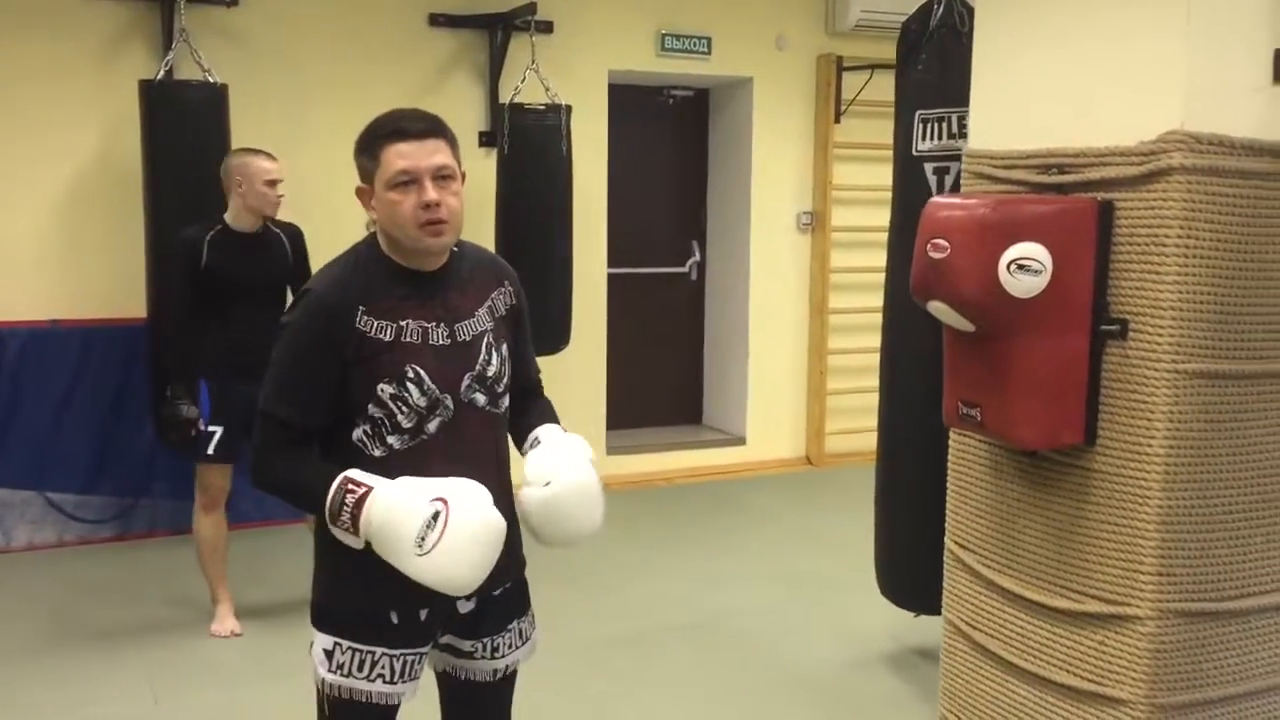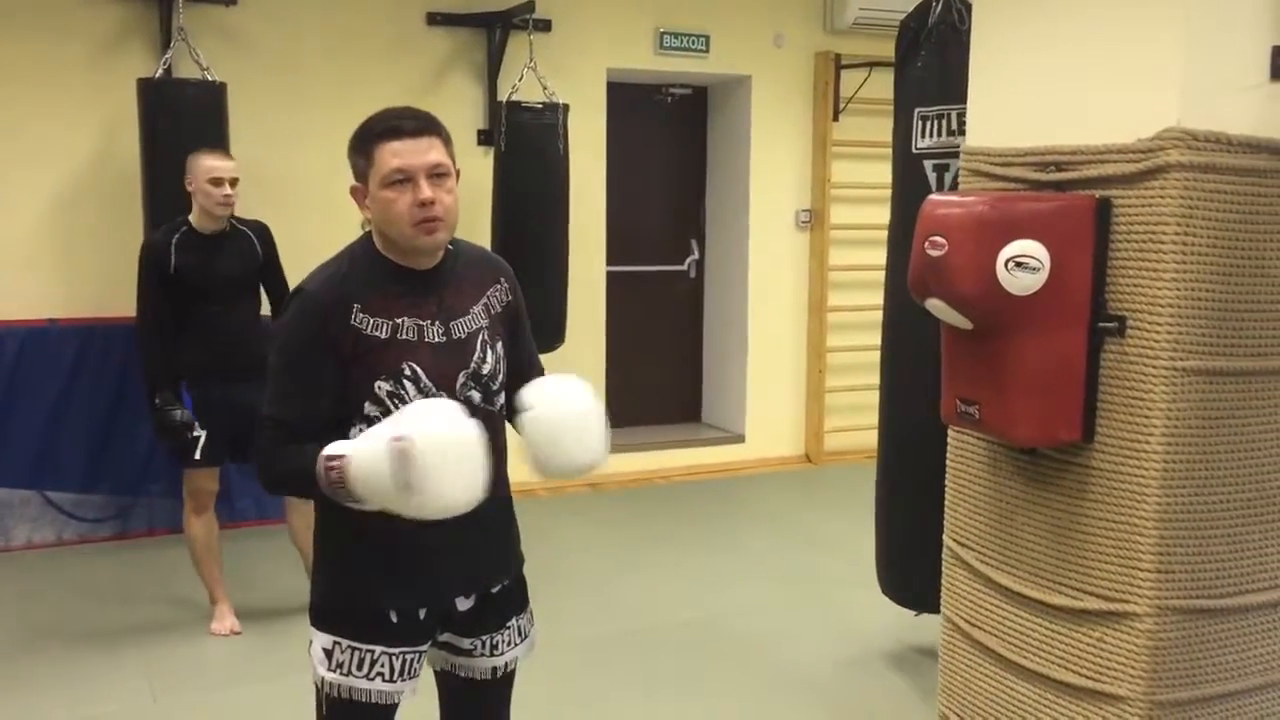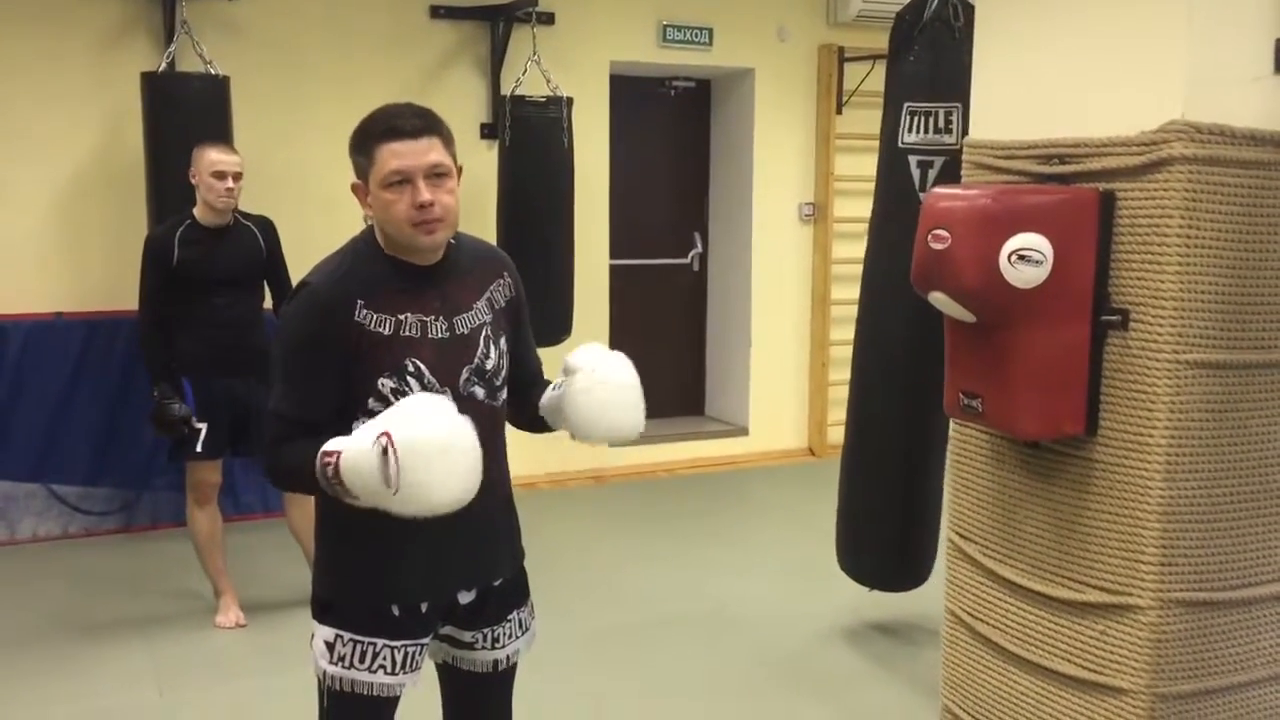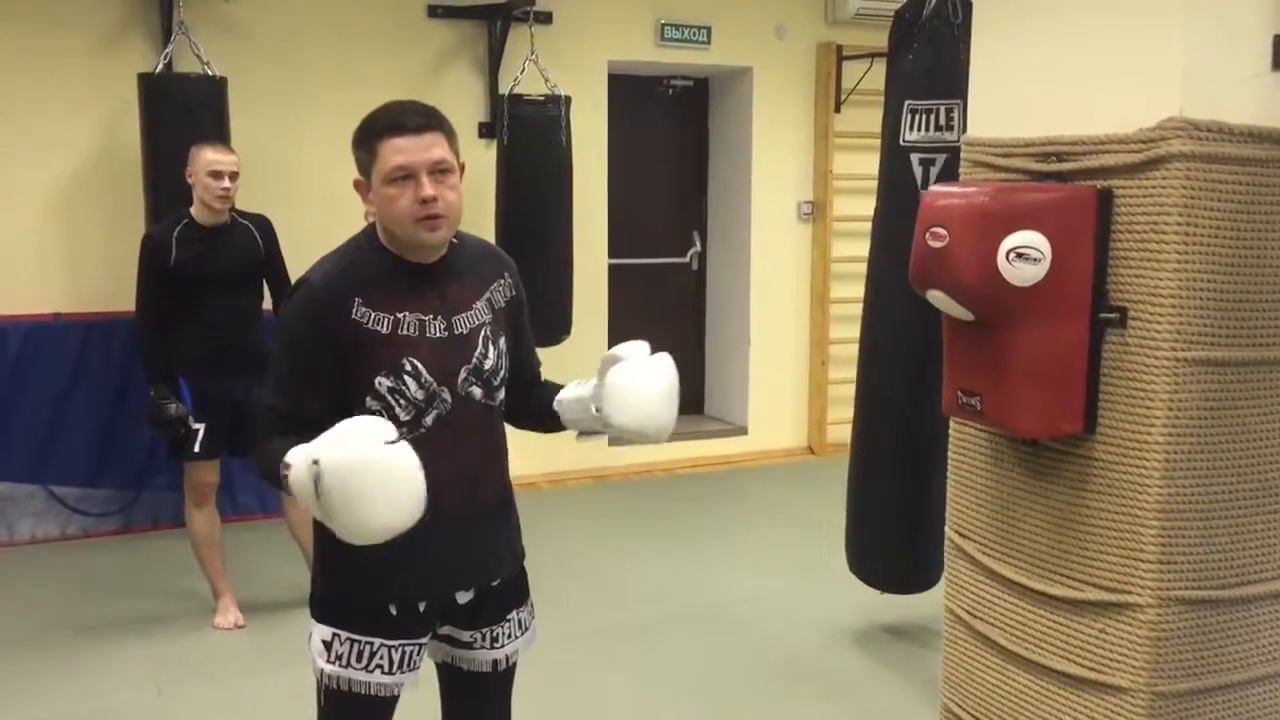
dt=0.7s
person 1, frame 1
left shoulder: (496, 279)
right shoulder: (333, 303)
right elbow: (275, 457)
left wrist: (551, 444)
right wrist: (367, 504)
left hip: (489, 568)
right hip: (371, 587)
person 1, frame 2
left shoulder: (491, 277)
right shoulder: (327, 302)
left elbow: (521, 386)
right elbow: (279, 454)
left wrist: (552, 409)
right wrist: (354, 470)
left hip: (488, 567)
right hip: (368, 584)
person 1, frame 3
left shoulder: (495, 272)
right shoulder: (328, 297)
right elbow: (284, 453)
left wrist: (568, 400)
right wrist: (356, 462)
left hip: (488, 561)
right hip: (370, 574)
person 1, frame 4
left shoulder: (494, 270)
right shoulder: (328, 294)
right elbow: (282, 440)
right wrist: (311, 475)
left hip: (487, 561)
right hip: (371, 574)
person 2, frame 1
left shoulder: (289, 239)
right shoulder: (196, 244)
right elbow: (177, 320)
right wrist: (179, 387)
right hip: (218, 383)
right knee: (211, 492)
right ankle: (222, 604)
person 2, frame 2
left shoulder: (255, 235)
right shoulder: (163, 247)
left elbow: (282, 303)
right elbow: (151, 328)
right wrist: (162, 395)
left hip: (258, 380)
right hip: (197, 387)
right knee: (199, 493)
right ankle: (220, 603)
person 2, frame 3
left shoulder: (260, 231)
right shoulder: (167, 241)
left elbow: (284, 299)
right elbow: (152, 320)
right wrist: (162, 388)
left hip: (259, 373)
right hip: (198, 379)
right knee: (203, 486)
right ankle: (225, 596)
person 2, frame 4
left shoulder: (257, 229)
right shoulder: (163, 241)
left elbow: (284, 297)
right elbow: (149, 320)
right wrist: (159, 388)
left hip: (257, 372)
right hip: (196, 379)
right knee: (201, 486)
right ankle: (223, 597)
